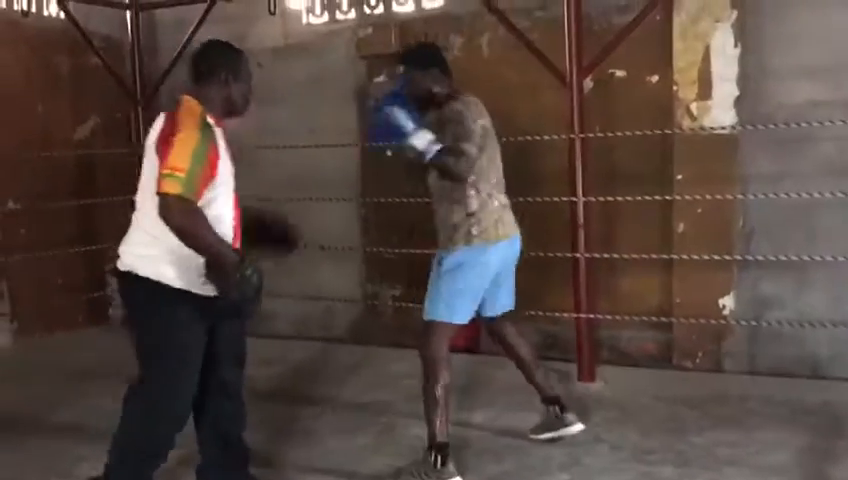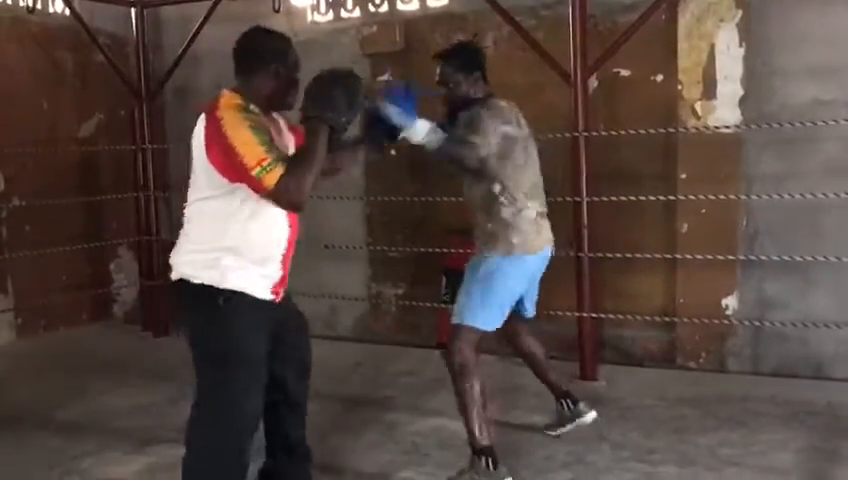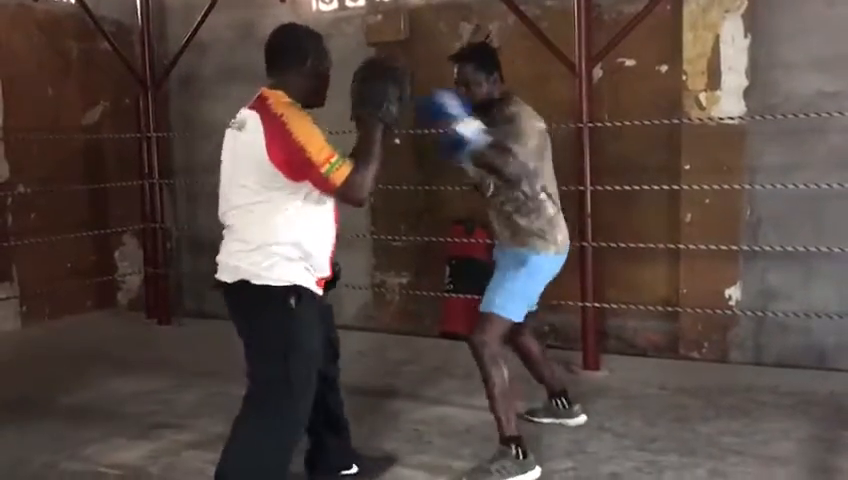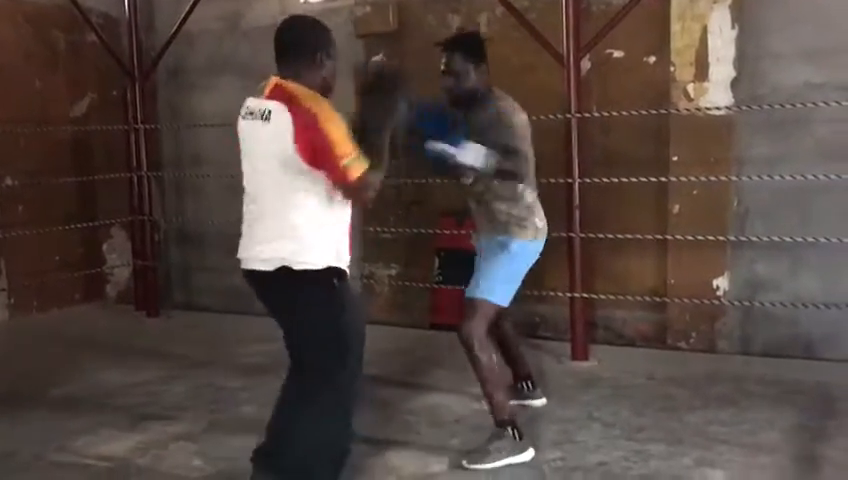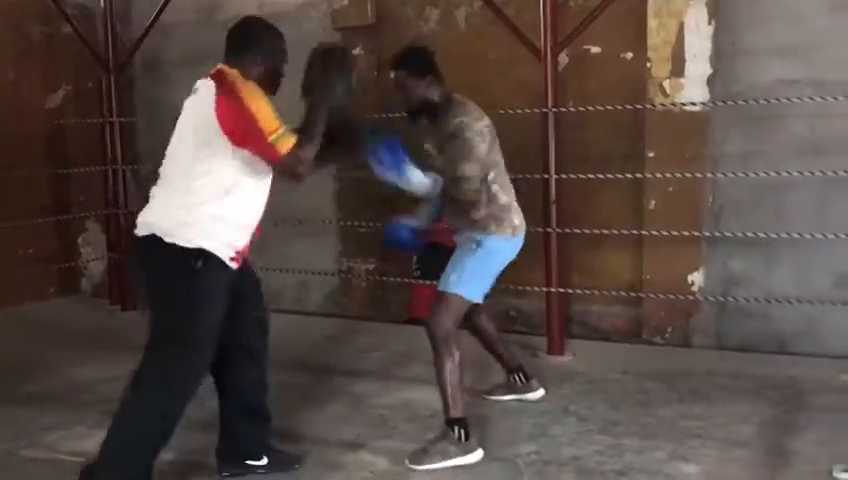
dt=1s
person 1, frame 1
left shoulder: (202, 125)
right shoulder: (190, 126)
right elbow: (174, 205)
left wrist: (254, 224)
right wrist: (228, 259)
left hip: (195, 283)
right hip: (162, 282)
left knee: (220, 383)
right knee: (165, 395)
person 1, frame 2
left shoulder: (264, 122)
right shoulder: (231, 120)
left elbow: (315, 162)
right elbow: (292, 192)
left wrist: (364, 142)
right wrist: (322, 123)
left hip: (260, 286)
right hip: (220, 288)
left knee: (287, 384)
right knee: (231, 408)
person 1, frame 3
left shoulder: (255, 114)
right shoulder: (286, 120)
right elbow: (356, 188)
right wrist: (372, 124)
left hip: (279, 277)
right hip: (271, 283)
left knee: (319, 370)
right knee: (280, 402)
person 1, frame 4
left shoulder: (254, 108)
right shoulder: (313, 112)
right elbow: (363, 189)
left wrist: (360, 132)
right wrist: (381, 131)
left hip: (263, 261)
right hip: (306, 267)
left knee: (314, 366)
right knee: (335, 378)
person 1, frame 5
left shoulder: (216, 89)
right shoulder: (240, 93)
left elbow: (268, 152)
right elbow: (298, 163)
right wrist: (321, 106)
left hip: (211, 249)
right hip: (185, 249)
left knee: (245, 344)
right knee: (174, 369)
person 2, frame 1
left shoulder: (456, 113)
right shoulder: (466, 110)
left elbow: (459, 169)
right elbow: (442, 161)
left wrist: (415, 136)
right wrist: (412, 132)
left hip: (470, 244)
right hip: (503, 237)
left knee: (434, 345)
right knee: (499, 326)
right ankle: (558, 410)
person 2, frame 2
left shoulder: (489, 115)
right shoulder: (497, 115)
left elbow: (468, 159)
right elbow: (481, 166)
left wrist: (415, 127)
right wrist: (421, 130)
left hip: (509, 250)
right hip: (532, 244)
left knee: (460, 350)
right knee: (514, 329)
right ankle: (570, 404)
person 2, frame 3
left shoulder: (516, 118)
right shoulder: (496, 118)
left elbow: (510, 173)
right elbow: (492, 179)
left wrist: (466, 127)
right wrist: (465, 155)
left hip: (534, 245)
right hip: (520, 242)
left knee: (484, 340)
right knee: (513, 330)
right ankle: (563, 403)
person 2, frame 4
left shoulder: (502, 112)
right shoulder: (473, 110)
left elbow: (519, 169)
left wrist: (468, 153)
right wrist: (448, 151)
left hip: (515, 235)
right hip: (496, 232)
left knee: (472, 329)
right knee: (490, 314)
left ankle: (510, 436)
right ankle: (525, 385)
person 2, frame 5
left shoulder: (459, 121)
right shoulder: (443, 116)
left elbow: (466, 192)
left hip: (492, 232)
right hip: (493, 229)
left knee: (440, 324)
right knee: (467, 309)
left ankle: (458, 436)
right ankle: (522, 379)
